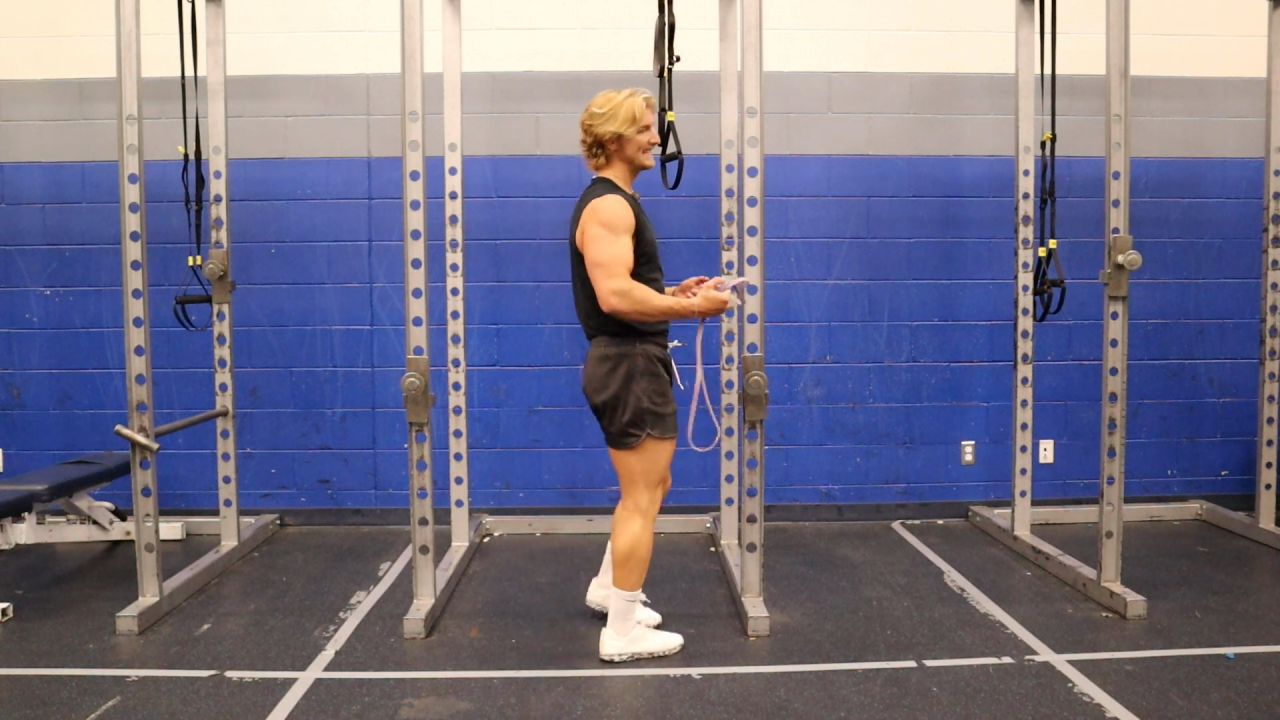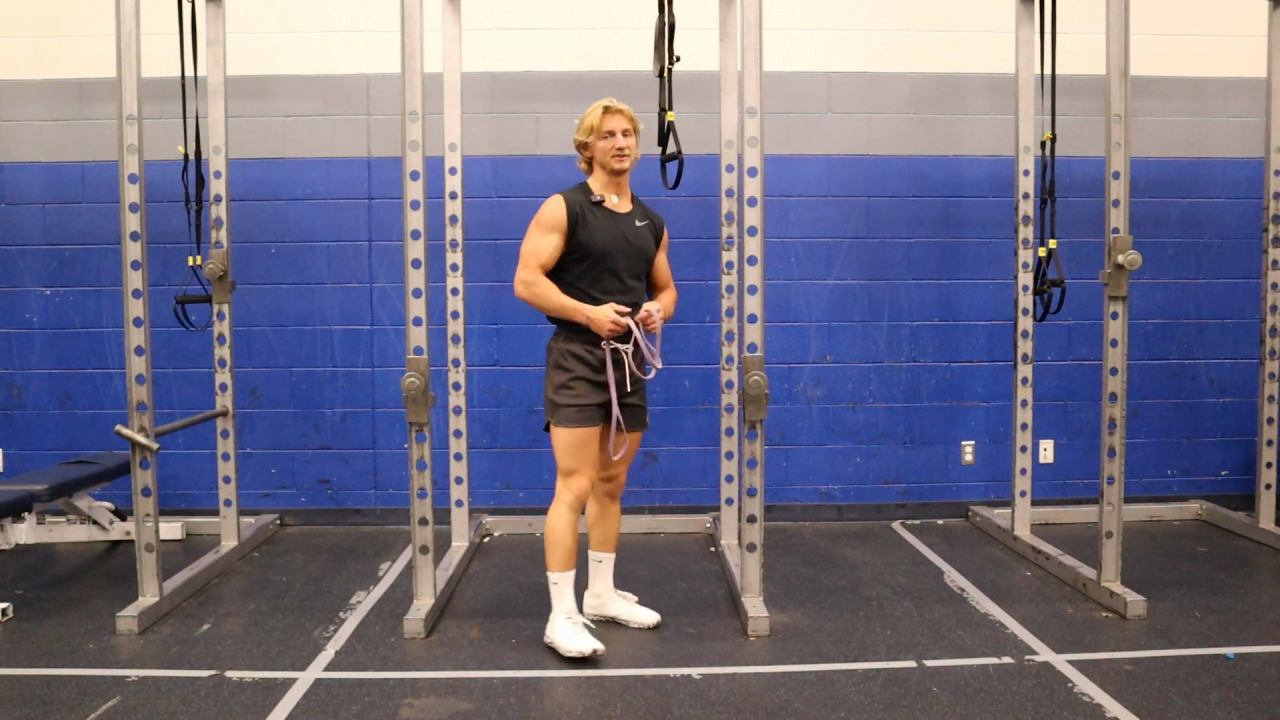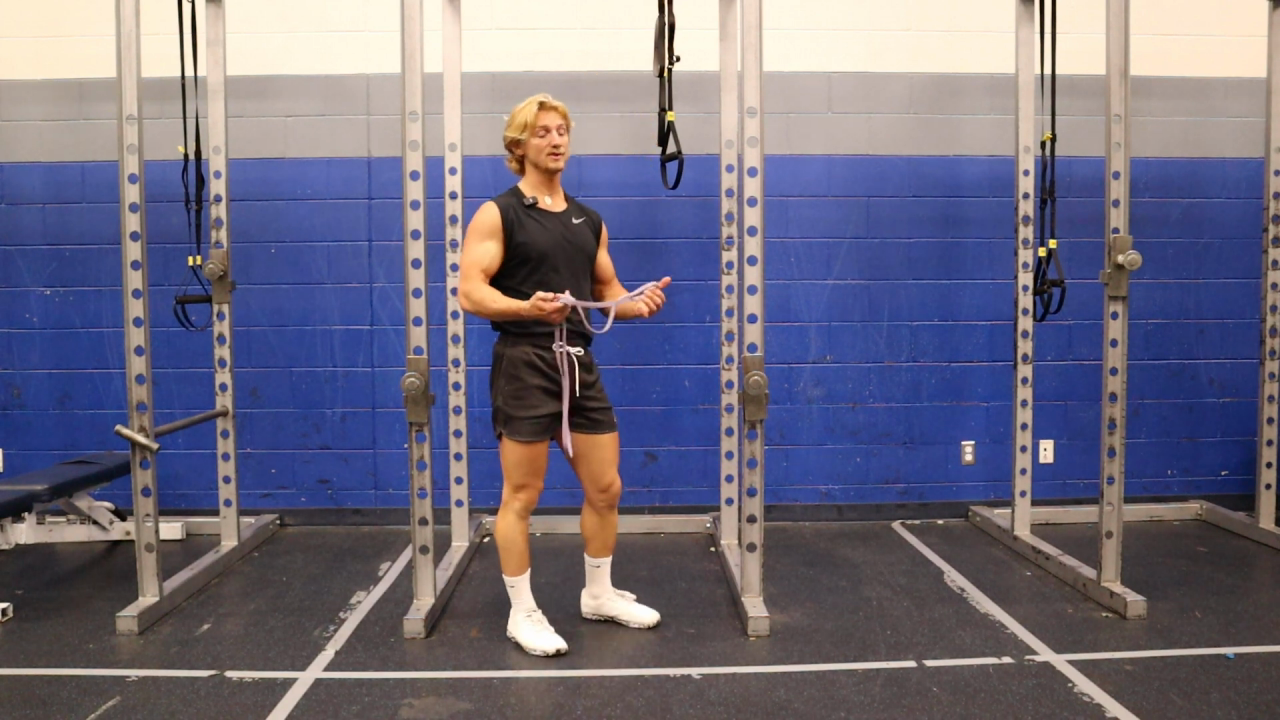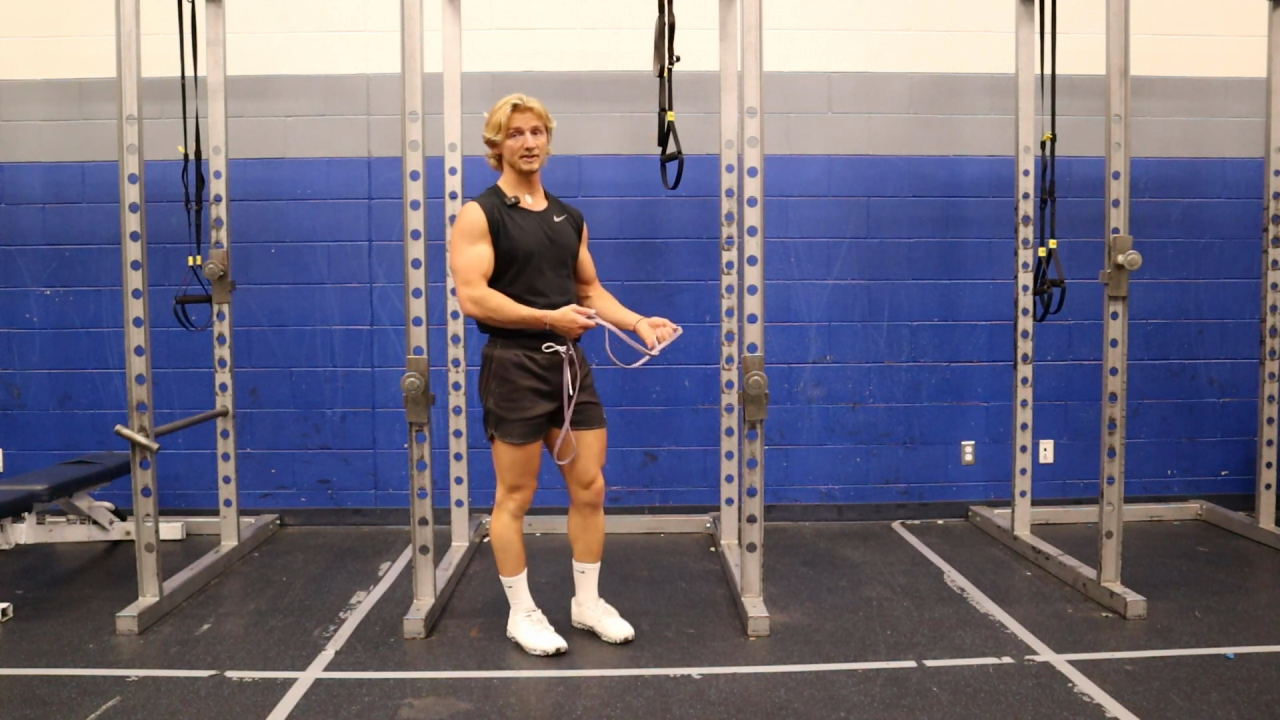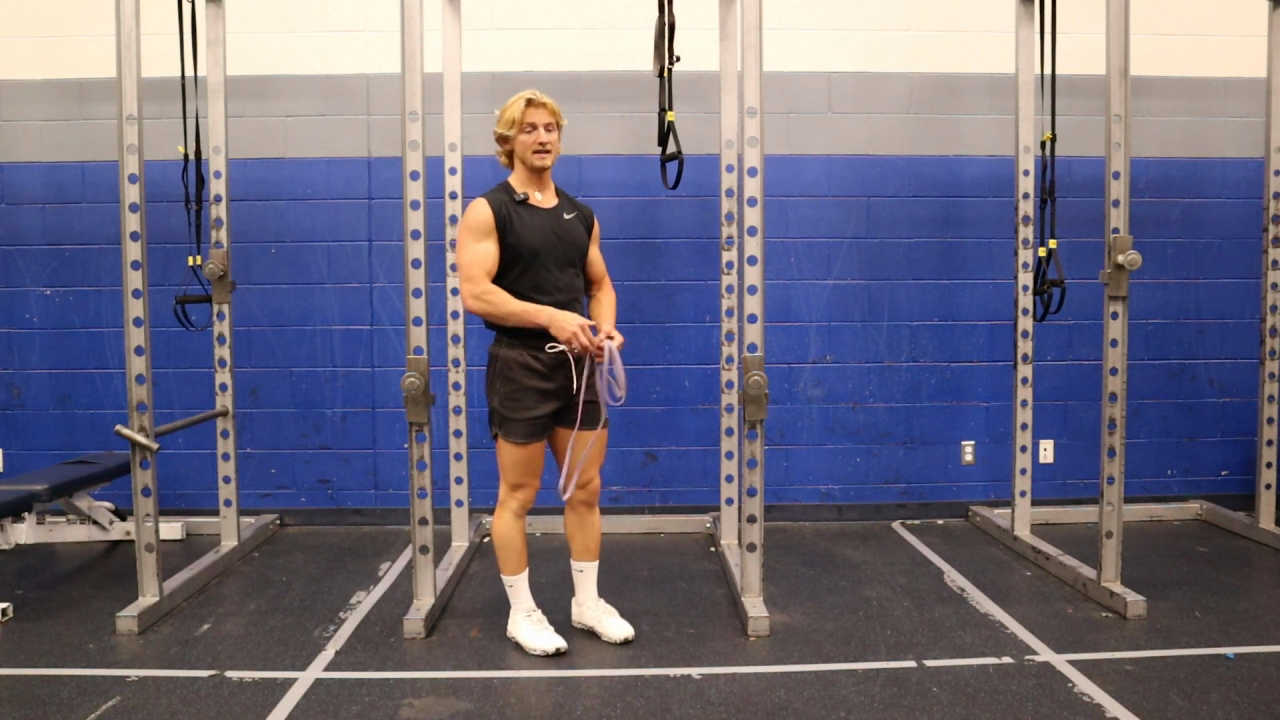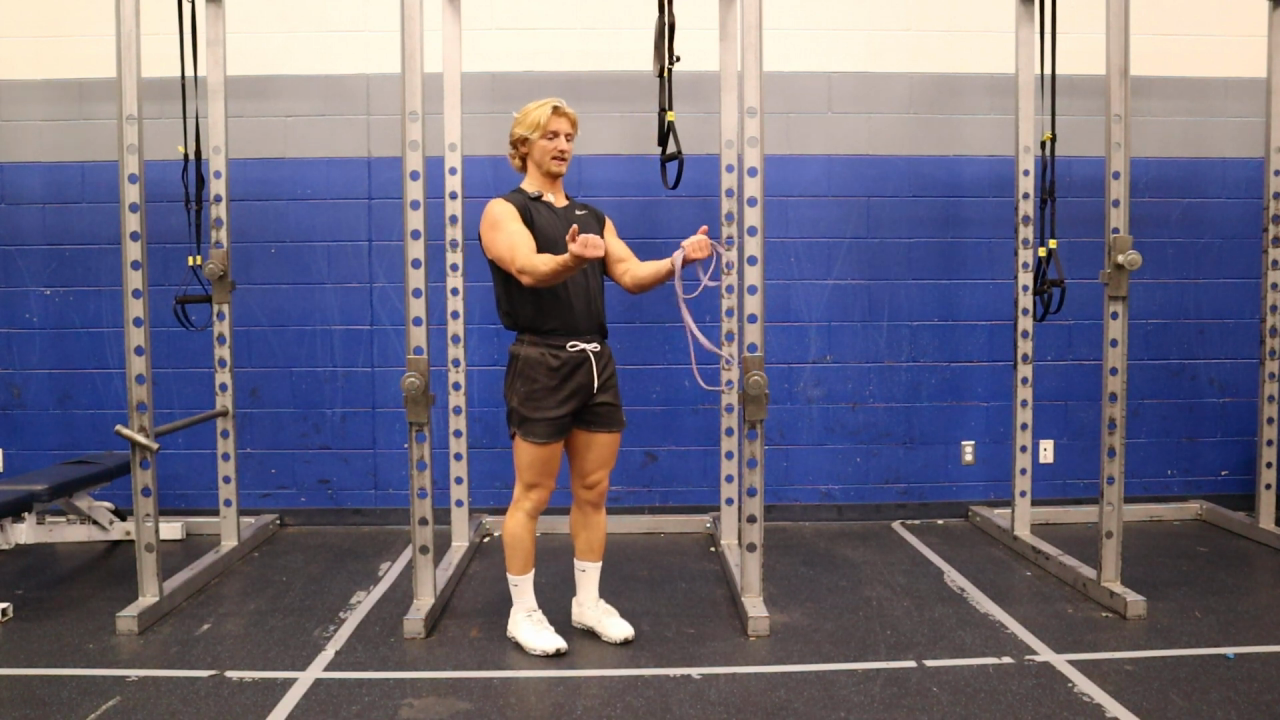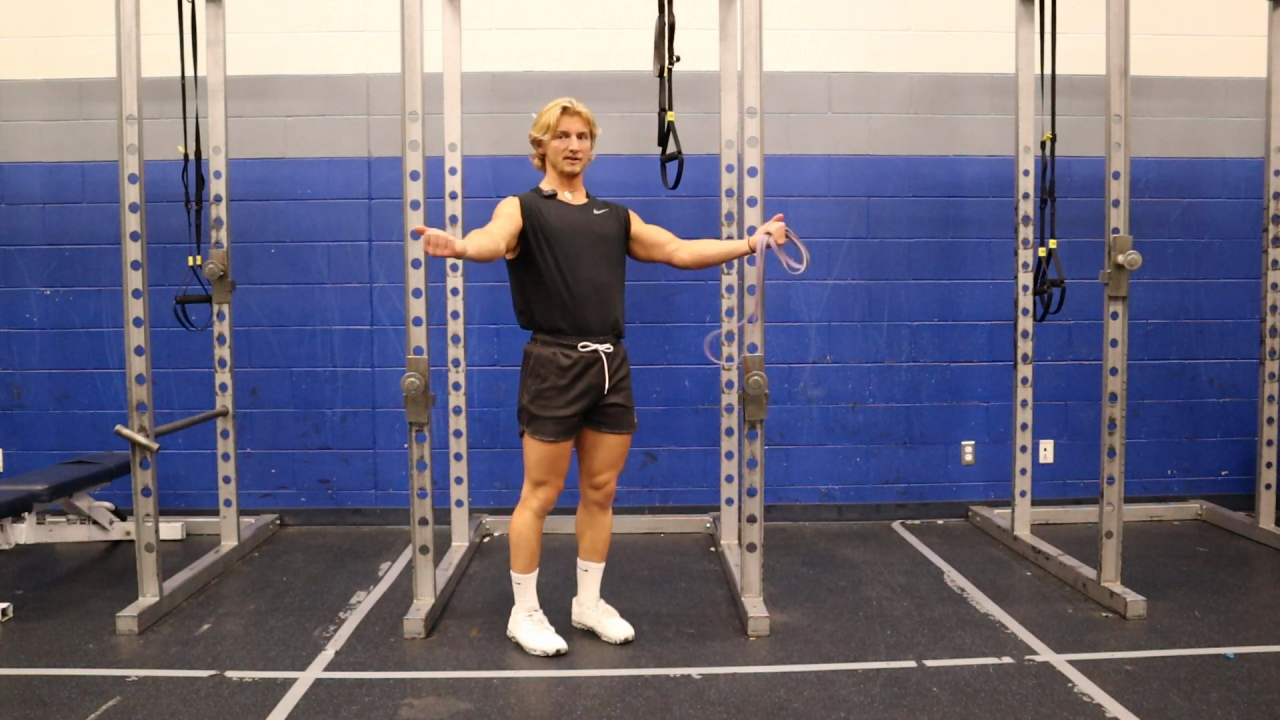
dt=0.7s
person 1, frame 1
left shoulder: (616, 204)
right shoulder: (607, 206)
right elbow: (615, 295)
left wrist: (679, 292)
right wrist: (691, 307)
left hip: (628, 363)
right hip: (629, 365)
left knee: (643, 488)
right knee: (644, 499)
left ankle: (608, 587)
right ankle: (623, 632)
person 1, frame 2
left shoulder: (651, 221)
right shoulder: (563, 207)
left elbow: (663, 287)
right elbow: (527, 280)
left wrist: (657, 310)
right wrist: (588, 313)
left hip: (628, 361)
right hip: (577, 358)
left knee: (611, 485)
right knee: (575, 489)
left ankle: (602, 592)
right ankle: (562, 614)
person 1, frame 3
left shoulder: (589, 220)
right shoulder: (497, 213)
left elbow: (606, 289)
right elbow: (470, 293)
left wrist: (638, 303)
right wrist: (527, 308)
left hip: (580, 363)
right hip: (524, 365)
left knee: (605, 489)
right knee: (522, 496)
left ankle: (601, 592)
right ankle: (523, 613)
person 1, frame 4
left shoulder: (570, 218)
right shoulder: (480, 214)
left elbow: (590, 288)
right elbow: (472, 298)
left wrist: (639, 322)
right wrist: (549, 318)
left hip: (572, 363)
right hip: (515, 367)
left knee: (590, 488)
right knee: (515, 497)
left ankle: (588, 602)
right ankle: (522, 613)
person 1, frame 5
left shoulder: (580, 215)
right shoulder: (488, 211)
left elbow: (599, 283)
right elbow: (477, 294)
left wrist: (606, 324)
right wrist: (549, 319)
left hip: (578, 363)
right hip: (521, 365)
left knee: (586, 490)
right knee: (519, 496)
left ankle: (588, 602)
right ankle: (522, 612)
person 1, frame 6
left shoulder: (592, 216)
right shoulder: (504, 210)
left elbow: (630, 274)
right elbow: (528, 269)
left wrist: (678, 259)
right wrist: (572, 258)
left hip: (597, 362)
right hip: (541, 363)
left knee: (593, 491)
right knee: (532, 496)
left ankle: (588, 601)
right ankle: (523, 612)
person 1, frame 7
left shoulder: (615, 216)
right shoulder: (522, 209)
left elbow: (679, 251)
right elbow: (494, 239)
left wrist: (752, 242)
right wrist: (458, 247)
left hip: (611, 363)
right hip: (554, 363)
left knee: (600, 492)
right knee: (540, 495)
left ankle: (589, 602)
right ankle: (524, 612)
